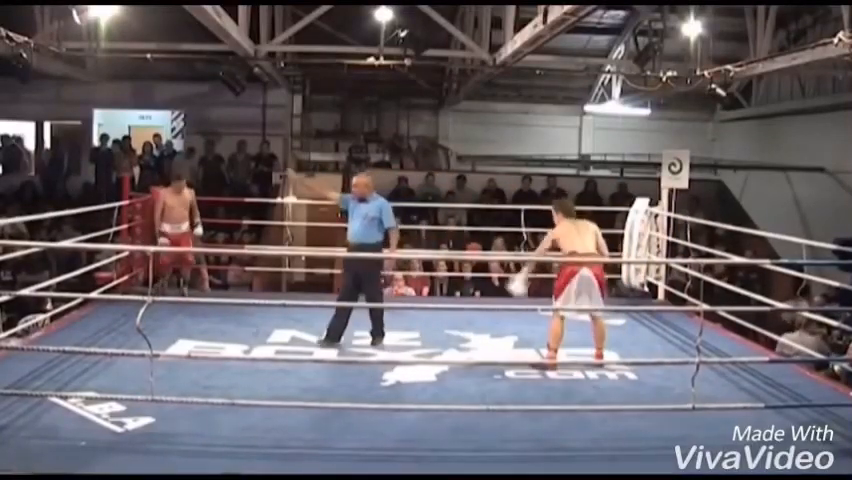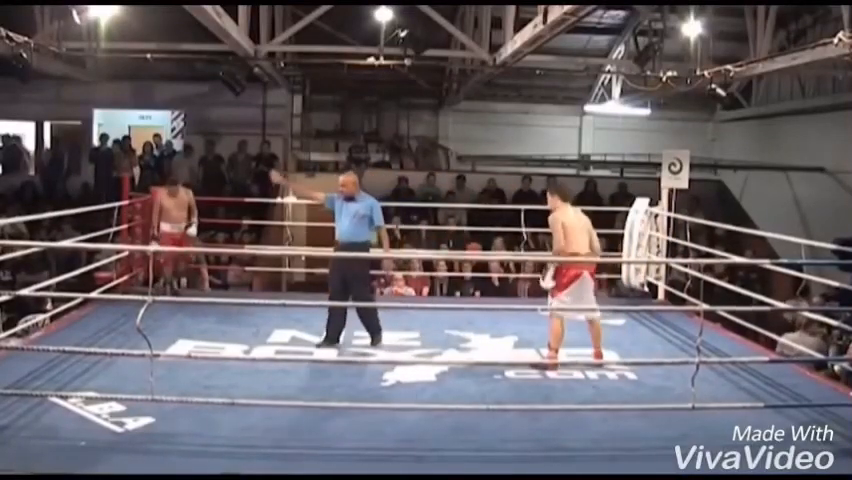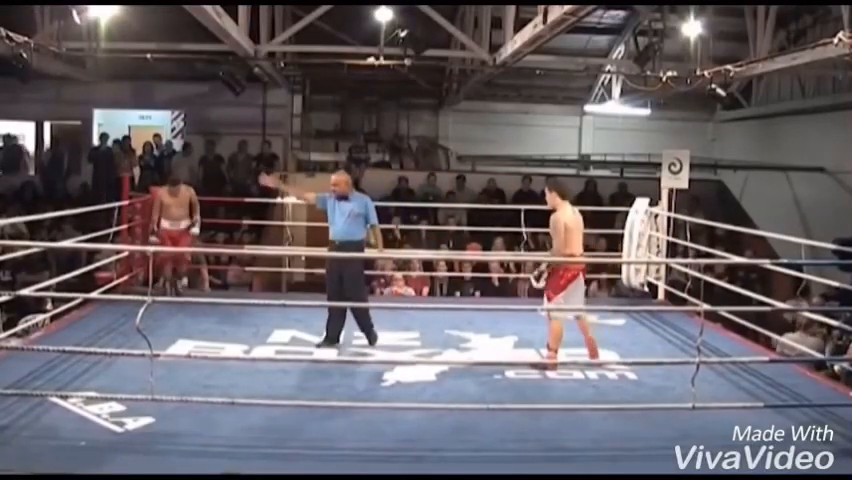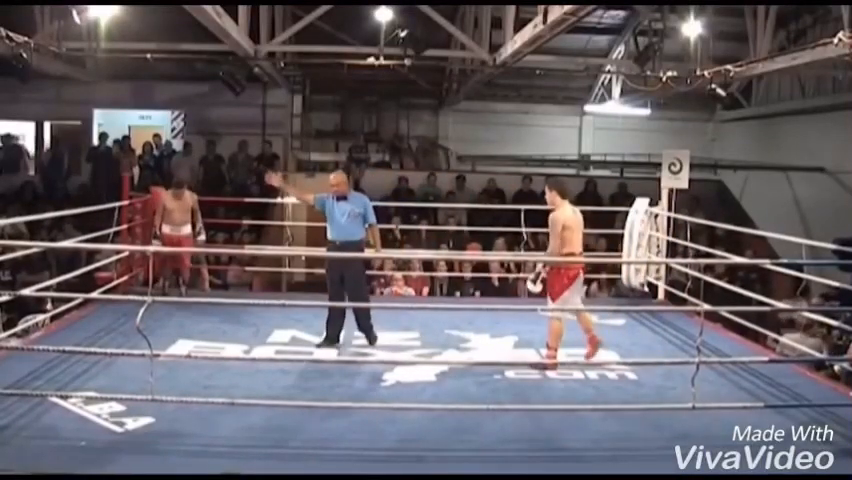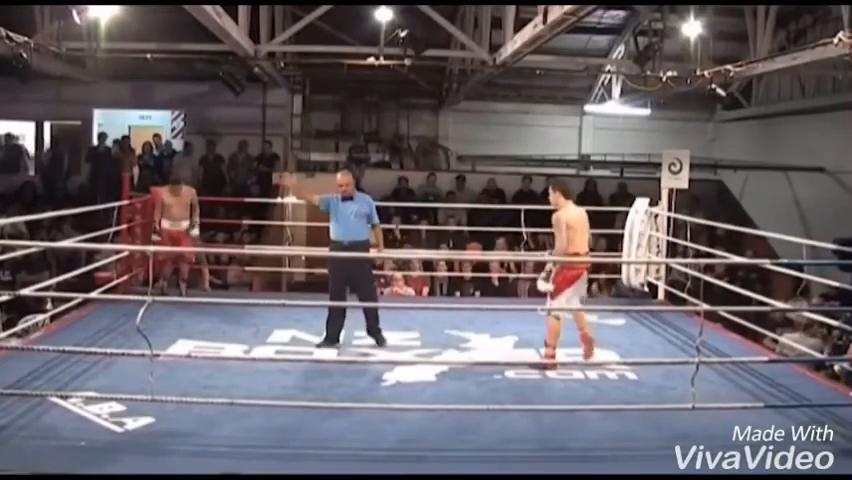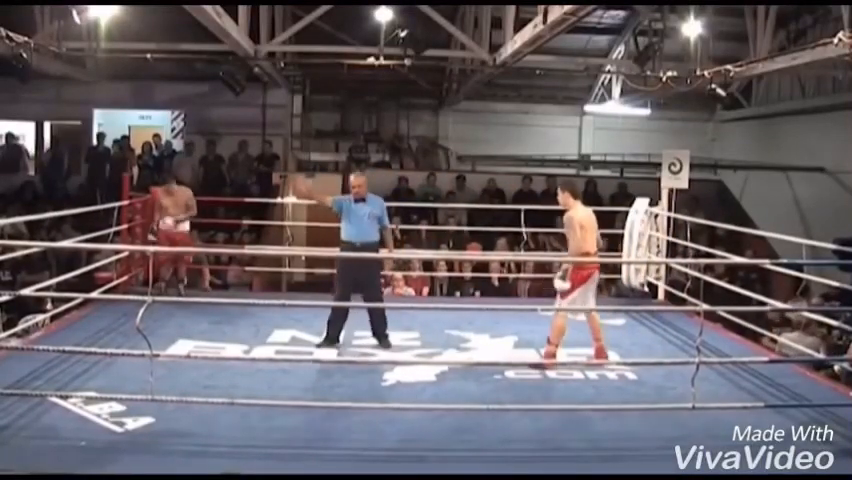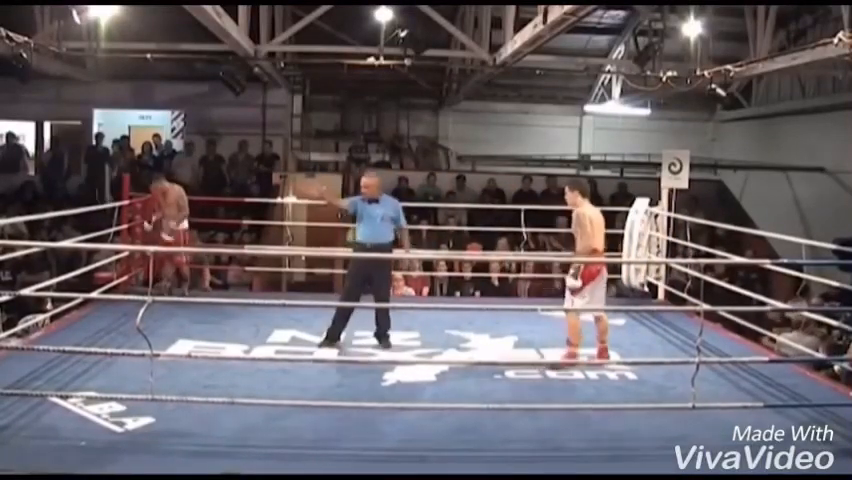
dt=0.2s
person 1, frame 1
left shoulder: (557, 230)
right shoulder: (591, 226)
left elbow: (539, 252)
right elbow: (605, 254)
left wrist: (523, 274)
left hip: (573, 266)
right hip: (595, 266)
left knee: (558, 313)
right knee: (596, 313)
left ankle: (551, 358)
right ankle: (599, 355)
person 1, frame 2
left shoulder: (556, 216)
right shoulder: (582, 216)
left elbow: (560, 247)
right elbow: (596, 248)
left wrist: (551, 267)
left hip: (570, 267)
right hip: (587, 265)
left knee: (557, 313)
right knee: (592, 313)
left ankle: (552, 358)
right ankle: (598, 355)
person 1, frame 3
left shoulder: (557, 217)
right shoulder: (576, 213)
left elbow: (558, 250)
left wrist: (544, 266)
left hip: (564, 267)
right hip: (578, 265)
left knee: (554, 313)
right knee: (577, 309)
left ankle: (551, 358)
right ankle: (592, 349)
person 1, frame 4
left shoulder: (556, 215)
right shoulder: (576, 212)
left elbow: (554, 249)
left wrist: (541, 267)
left hip: (563, 266)
right hip: (577, 263)
left knee: (556, 312)
right knee: (576, 305)
left ankle: (551, 358)
right ankle: (592, 339)
person 1, frame 5
left shoulder: (559, 215)
right shoulder: (581, 212)
left elbow: (561, 248)
left wrist: (549, 267)
left hip: (568, 265)
right hip: (582, 263)
left knee: (554, 311)
right knee: (573, 304)
left ankle: (550, 357)
right ankle: (586, 339)
person 1, frame 6
left shoulder: (571, 215)
right shoulder: (589, 213)
left elbow: (576, 247)
right elbow: (598, 242)
left wrist: (565, 268)
left hip: (580, 265)
right hip: (592, 264)
left knee: (561, 309)
right knee: (589, 308)
left ankle: (549, 355)
right ankle: (600, 350)
person 1, frame 7
left shoulder: (580, 212)
right shoulder: (596, 212)
left elbow: (587, 243)
left wrist: (577, 266)
left hip: (587, 264)
right hip: (599, 263)
left knee: (572, 309)
right knee: (598, 310)
left ankle: (572, 353)
right ankle: (602, 352)
person 2, frame 1
left shoulder: (381, 204)
right shoulder: (352, 200)
left elbow: (393, 230)
right elbow: (327, 193)
left wrist: (391, 254)
right wrist: (300, 180)
left hip: (370, 252)
right hip: (353, 252)
left knee: (373, 296)
right knee: (345, 295)
left ankle: (378, 334)
right ankle: (333, 336)
person 2, frame 2
left shoulder: (370, 203)
right shoulder: (334, 199)
left elbow: (381, 229)
right elbow: (309, 194)
left wrist: (386, 253)
right wrist: (285, 182)
left hip: (357, 252)
right hip: (340, 251)
left knee: (362, 296)
right knee: (336, 296)
left ankle: (375, 332)
right ankle: (332, 337)
person 2, frame 3
left shoulder: (364, 201)
right shoulder: (329, 199)
left elbow: (374, 227)
right elbow: (304, 195)
left wrist: (380, 251)
right wrist: (277, 185)
left hip: (354, 251)
right hip: (335, 250)
left knee: (355, 294)
right knee: (334, 295)
left ankle: (369, 330)
right ankle: (332, 336)
person 2, frame 4
left shoulder: (362, 201)
right shoulder: (327, 200)
left elbow: (372, 226)
right elbow: (303, 197)
left wrist: (378, 250)
right wrist: (282, 185)
left hip: (354, 250)
right hip: (334, 250)
left knee: (358, 294)
right knee: (335, 296)
left ankle: (368, 331)
right ankle: (332, 336)
person 2, frame 5
left shoulder: (366, 201)
right shoulder: (332, 200)
left elbow: (375, 226)
right elbow: (311, 198)
left wrist: (380, 249)
right wrist: (295, 187)
left hip: (359, 250)
right hip: (338, 250)
left knee: (367, 294)
right knee: (336, 295)
left ankle: (375, 332)
right ankle: (332, 336)
person 2, frame 6
left shoulder: (378, 202)
right shoulder: (344, 201)
left elbow: (385, 228)
right elbow: (325, 200)
left wrist: (390, 251)
right wrist: (308, 192)
left hip: (370, 252)
right hip: (348, 251)
left knee: (374, 296)
right knee: (342, 296)
left ankle: (381, 335)
right ankle: (332, 337)
person 2, frame 7
left shoulder: (393, 204)
right shoulder: (359, 202)
left elbow: (402, 228)
right elbow: (340, 203)
left wrist: (406, 251)
right wrist: (323, 195)
left hip: (382, 253)
right hip: (361, 251)
left knee: (382, 296)
right knee: (349, 294)
left ankle: (383, 335)
right ankle: (333, 336)
person 3, frame 1
left shoulder: (190, 193)
right shoulder: (163, 194)
left elbow: (194, 209)
right elbow: (157, 214)
left wrist: (197, 221)
right wrist: (159, 231)
left hip: (184, 230)
right hip: (167, 230)
left knee: (187, 260)
right knee: (166, 261)
left ankle: (184, 286)
right ankle: (165, 281)
person 3, frame 2
left shoulder: (188, 194)
right shoulder: (160, 196)
left elbow: (193, 209)
right elbow: (155, 215)
left wrist: (193, 222)
right wrist: (155, 233)
left hip: (183, 230)
right hip: (166, 230)
right knee: (167, 259)
left ankle: (175, 280)
right ankle: (168, 287)
person 3, frame 3
left shoulder: (189, 191)
right shoulder: (160, 193)
left elbow: (196, 205)
right elbow: (156, 210)
left wrist: (196, 220)
right wrist: (154, 228)
left hip: (184, 228)
right hip: (166, 227)
left knee: (183, 257)
right knee: (167, 258)
left ankle: (179, 282)
right ankle: (168, 286)
person 3, frame 4
left shoulder: (192, 197)
right shoulder: (164, 197)
left elbow: (196, 212)
right elbow: (158, 215)
left wrist: (200, 227)
right wrist: (156, 232)
left hip: (185, 232)
right hip: (167, 232)
left knee: (185, 262)
right knee: (168, 261)
left ankle: (183, 288)
right ankle: (164, 283)
person 3, frame 5
left shoulder: (191, 192)
right shoulder: (162, 193)
left elbow: (196, 207)
right elbow: (157, 210)
left wrist: (195, 222)
right wrist: (156, 227)
left hip: (184, 228)
right hip: (167, 228)
left knee: (185, 258)
right knee: (167, 258)
left ankle: (183, 286)
right ankle: (163, 285)
person 3, frame 6
left shoulder: (186, 193)
right shoulder: (159, 194)
left elbow: (193, 211)
right elbow: (158, 212)
left wrist: (179, 218)
right wrist: (154, 227)
left hip: (181, 229)
right hip: (165, 229)
left knee: (182, 258)
right knee: (165, 258)
left ankle: (181, 286)
right ankle: (162, 286)
person 3, frame 7
left shoulder: (178, 191)
right shoulder: (158, 193)
left elbow: (185, 212)
left wrist: (173, 226)
right wrist: (153, 219)
left hip: (179, 228)
right hip: (165, 228)
left knee: (180, 259)
right knee: (167, 258)
left ankle: (185, 285)
right ankle: (166, 286)
